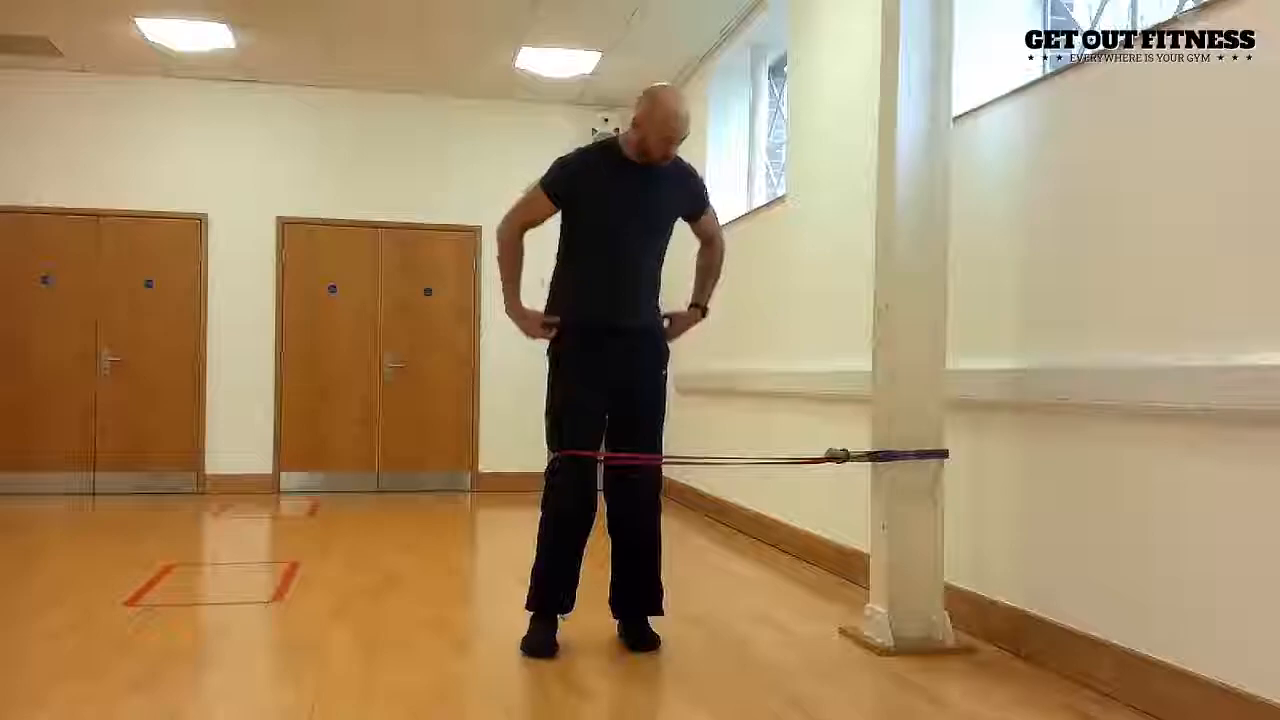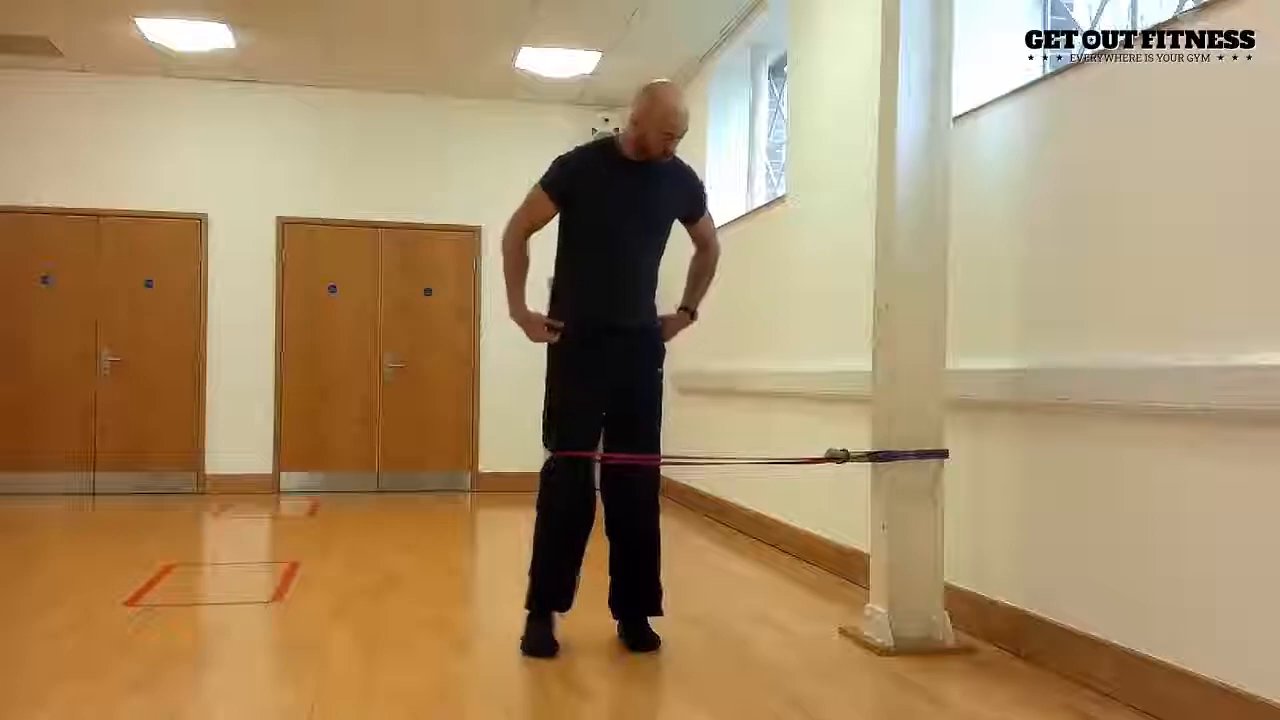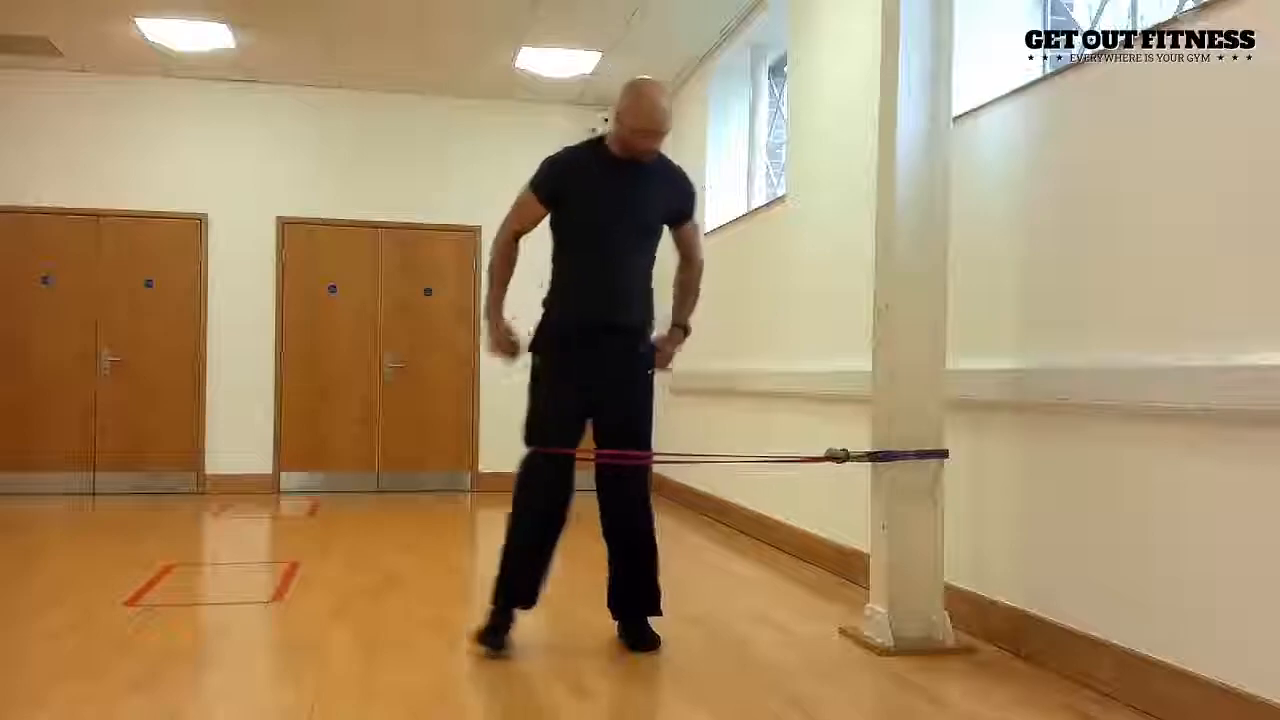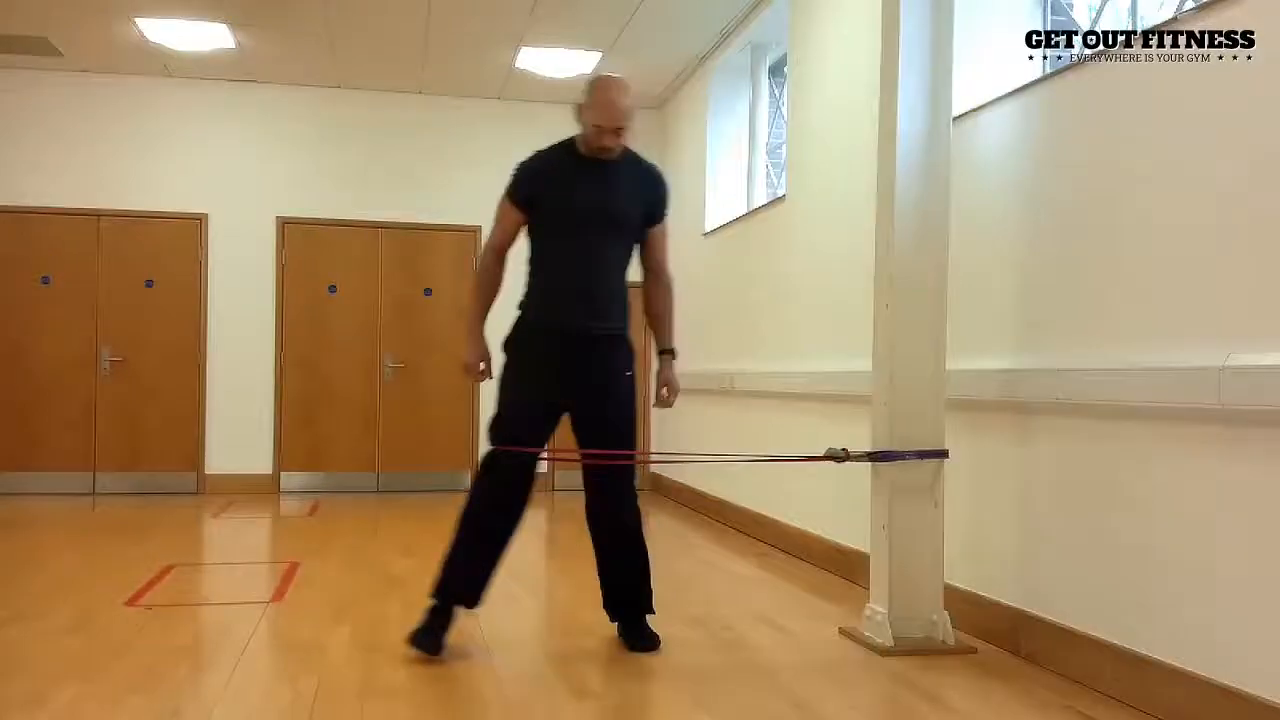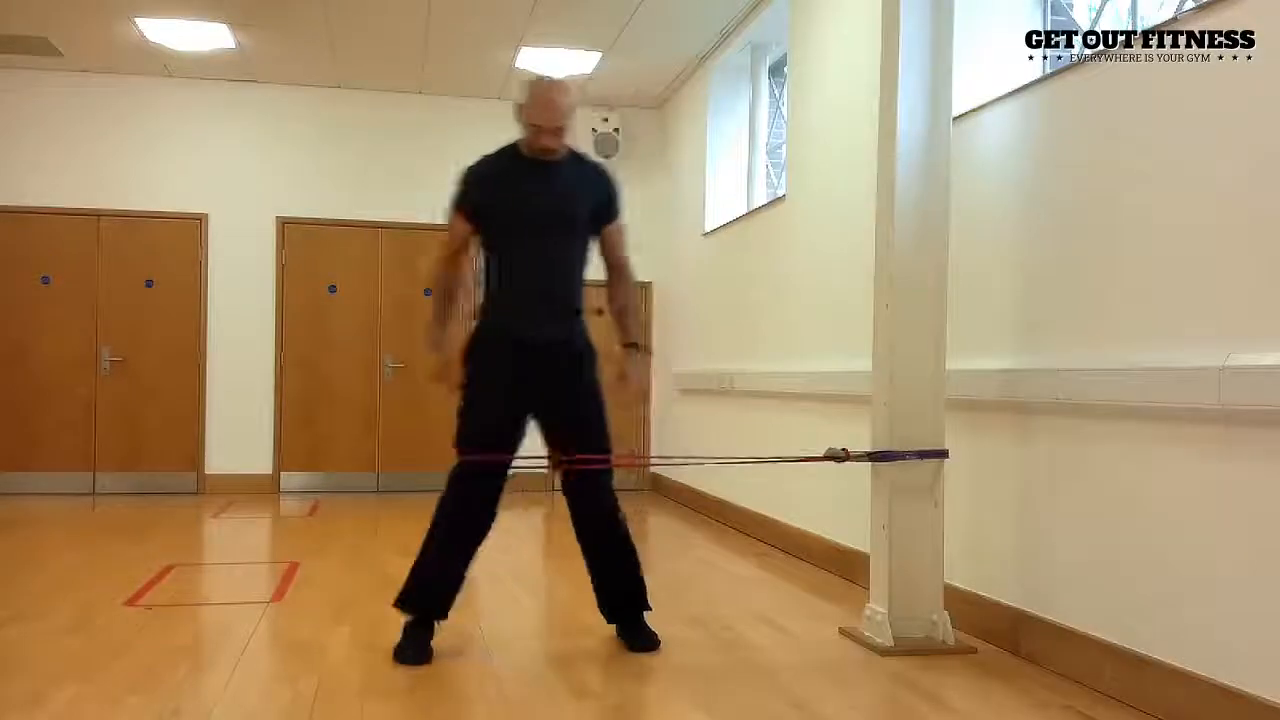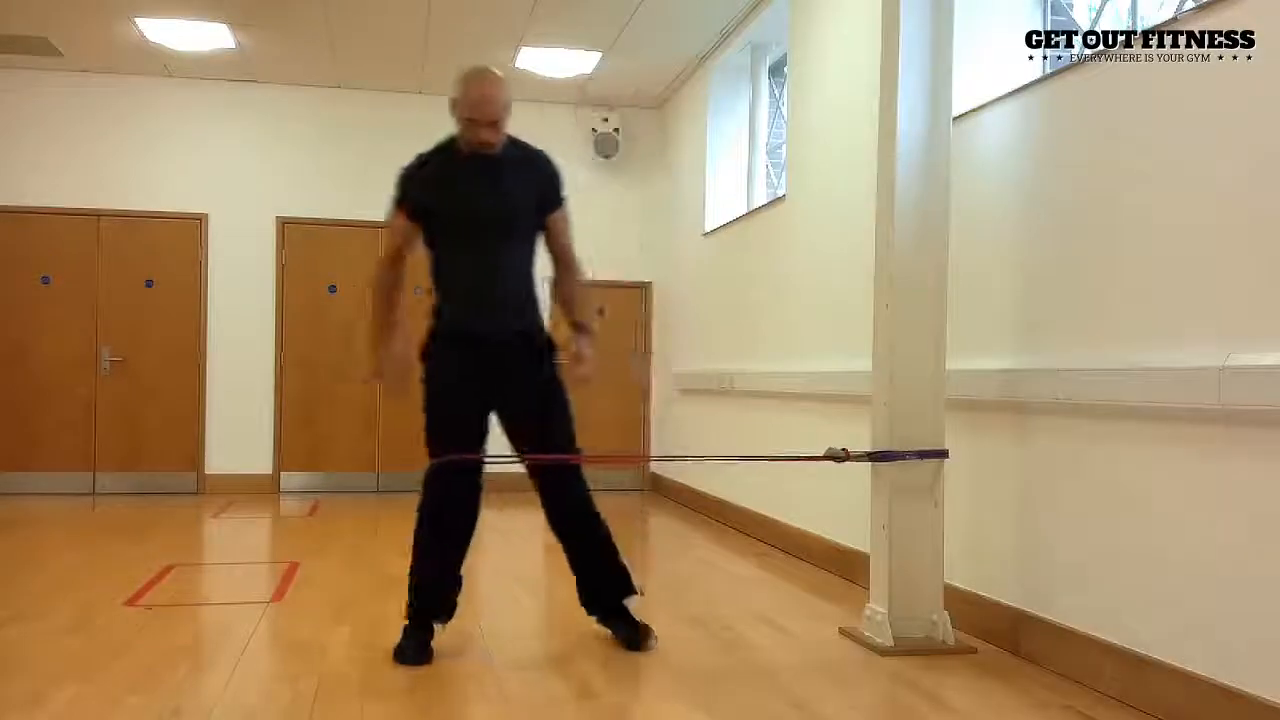
dt=0.2s
person 1, frame 1
left shoulder: (683, 181)
right shoulder: (579, 169)
left elbow: (714, 241)
right elbow: (511, 227)
left wrist: (698, 308)
right wrist: (515, 307)
left hip: (644, 346)
right hip: (579, 343)
left knee: (639, 481)
right knee: (571, 476)
left ankle: (634, 610)
right ankle: (545, 613)
person 1, frame 2
left shoulder: (682, 182)
right shoulder: (578, 168)
left elbow: (708, 246)
right elbow: (517, 230)
left wrist: (687, 311)
right wrist: (519, 309)
left hip: (641, 345)
right hip: (577, 343)
left knee: (636, 481)
right knee: (568, 475)
left ankle: (634, 610)
right ankle: (542, 611)
person 1, frame 3
left shoulder: (672, 183)
right shoulder: (567, 168)
left elbow: (691, 259)
right elbow: (509, 235)
left wrist: (678, 329)
right wrist: (495, 316)
left hip: (630, 347)
right hip: (565, 341)
left knee: (628, 482)
right knee: (546, 471)
left ankle: (633, 610)
right ankle: (506, 606)
person 1, frame 4
left shoulder: (647, 182)
right shoulder: (540, 172)
left elbow: (657, 275)
right elbow: (495, 251)
left wrist: (665, 354)
right wrist: (473, 334)
left hip: (608, 349)
right hip: (538, 343)
left knee: (614, 483)
right knee: (506, 470)
left ankle: (630, 612)
right ankle: (447, 605)
person 1, frame 5
left shoulder: (594, 181)
right shoulder: (486, 177)
left elbow: (618, 270)
right elbow: (451, 260)
left wrist: (632, 345)
right wrist: (438, 340)
left hip: (567, 352)
right hip: (497, 350)
left knee: (592, 486)
right knee: (474, 481)
left ankle: (627, 612)
right ankle: (421, 616)
person 1, frame 6
left shoulder: (536, 169)
right shoulder: (425, 175)
left elbow: (564, 258)
right elbow: (393, 260)
left wrist: (581, 330)
right wrist: (385, 339)
left hip: (524, 344)
right hip: (454, 349)
left knee: (561, 476)
right knee: (450, 481)
left ankle: (610, 602)
right ankle: (421, 620)
